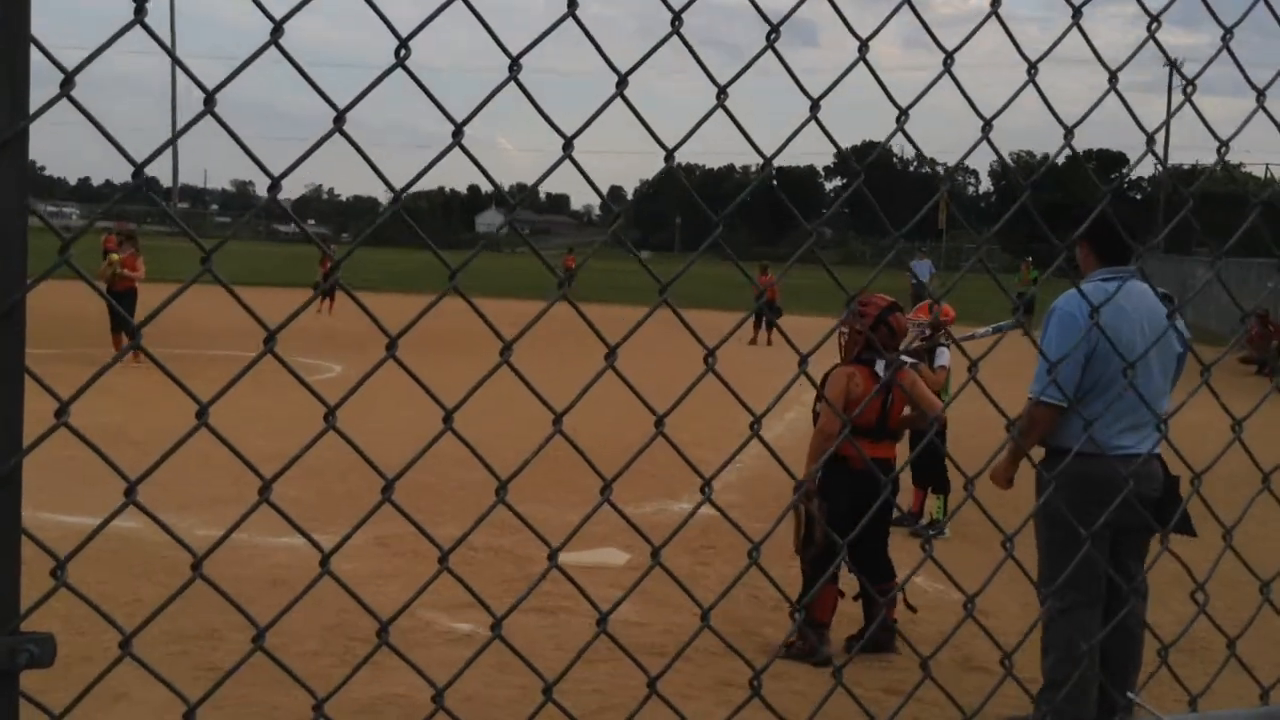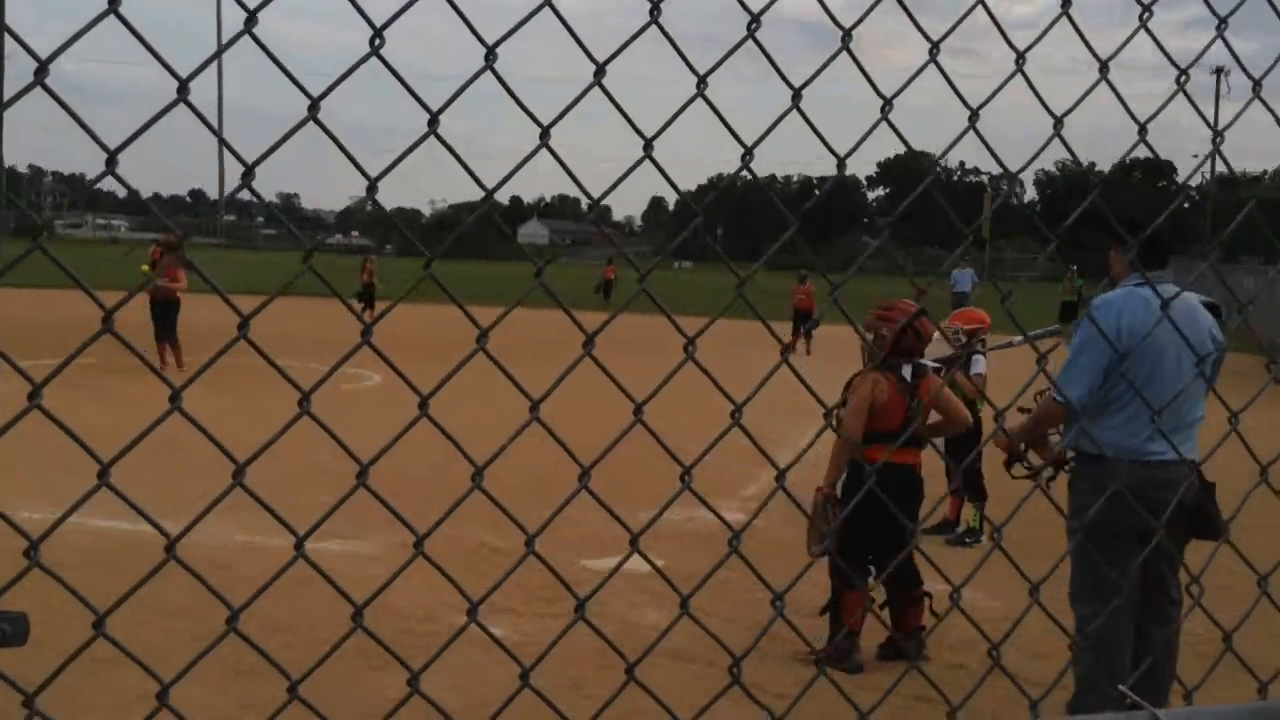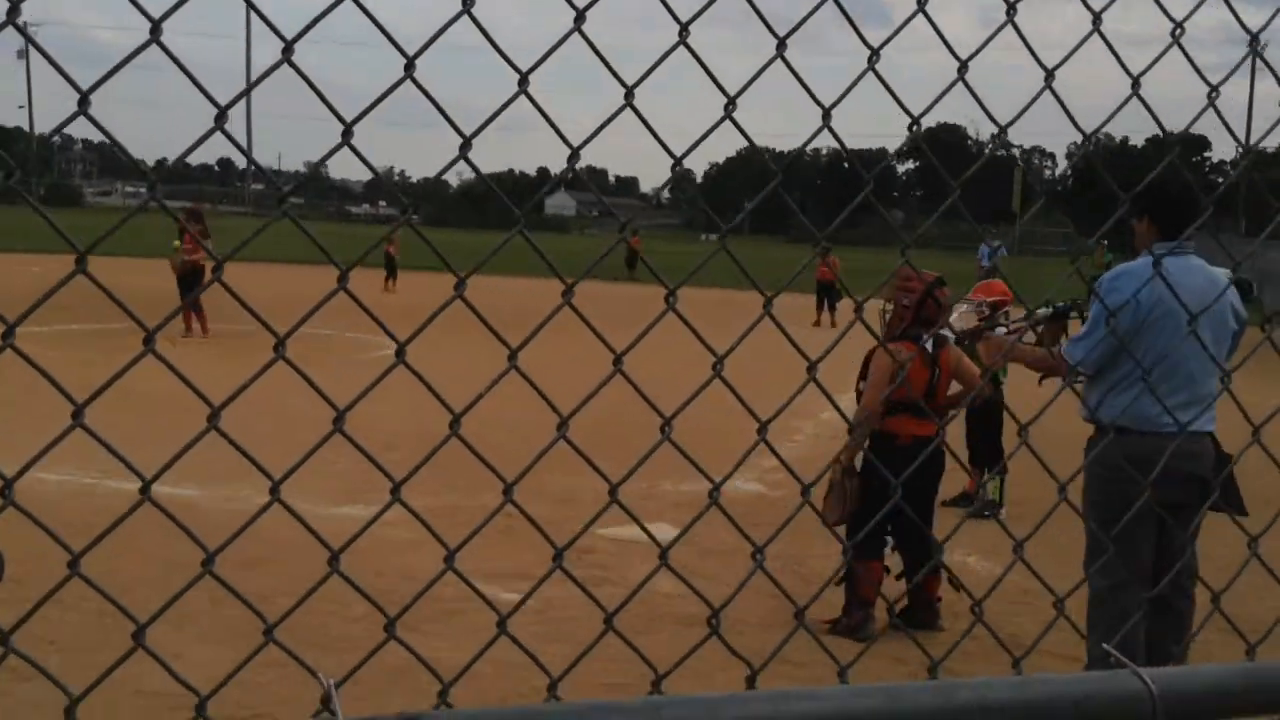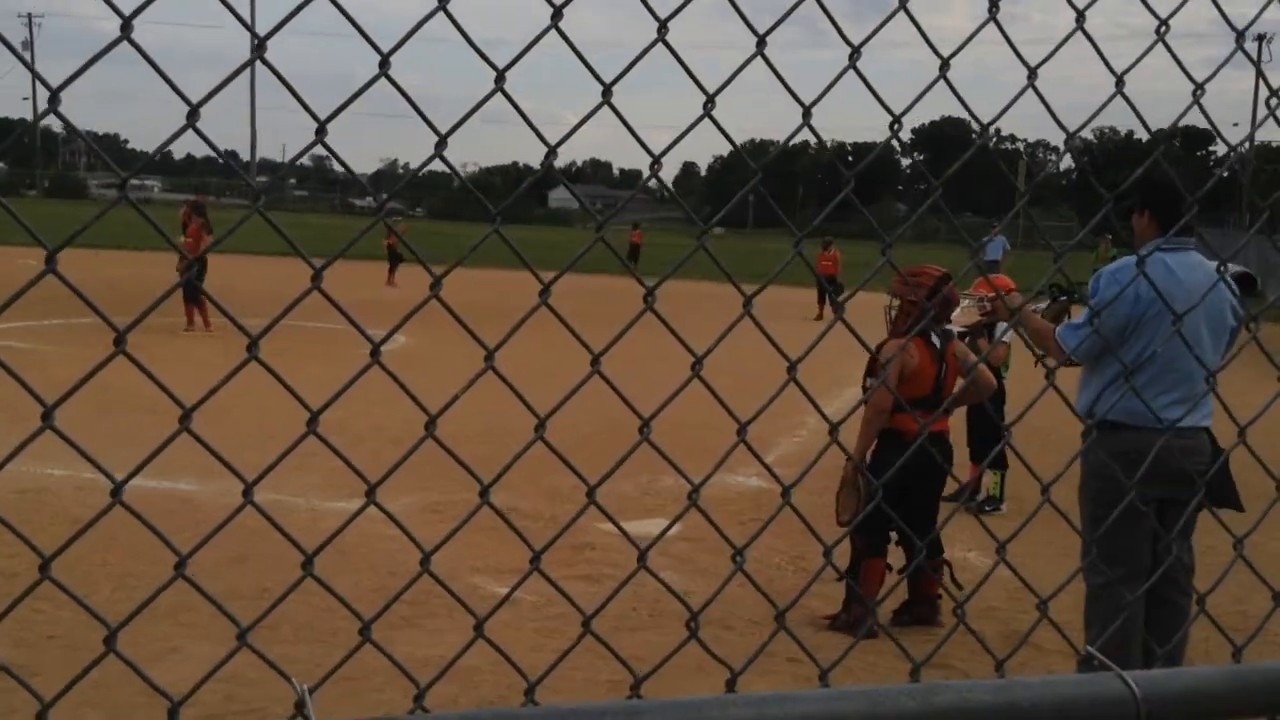
dt=0.2s
person 1, frame 1
left shoulder: (1077, 305)
right shoulder: (1165, 312)
left elbow: (1048, 403)
right elbow: (1160, 393)
left wrist: (1011, 459)
left hip: (1081, 472)
right hip: (1143, 472)
left knee: (1071, 600)
right knee: (1127, 595)
person 1, frame 2
left shoulder: (1108, 309)
right shoulder: (1202, 317)
left elbow: (1067, 401)
right elbow: (1193, 394)
left wrist: (1017, 436)
left hip: (1110, 477)
right hip: (1177, 478)
left knee: (1103, 608)
right knee: (1160, 604)
left ankle: (1099, 711)
right ankle: (1149, 710)
person 1, frame 3
left shoulder: (1126, 280)
right shoulder: (1224, 289)
left elbow: (1074, 362)
right elbow: (1214, 361)
left wrist: (1010, 349)
left hip: (1126, 448)
right hip: (1195, 450)
left knee: (1117, 578)
right knee: (1175, 578)
person 1, frame 4
left shoulder: (1125, 276)
right shoulder: (1221, 285)
left elbow: (1067, 349)
right elbow: (1209, 359)
left wrist: (1019, 310)
left hip: (1123, 445)
right hip: (1191, 447)
left knee: (1114, 576)
right knee: (1172, 575)
person 2, frame 1
left shoulder: (845, 374)
right shoulder: (903, 375)
left elbow: (827, 431)
right elbow: (937, 414)
left wrist: (807, 480)
left hip: (844, 474)
right hip: (883, 474)
left knee: (820, 554)
right knee: (873, 553)
left ankle: (814, 639)
right ankle: (882, 631)
person 2, frame 2
left shoulder: (869, 381)
right shoulder: (928, 380)
left elbow: (849, 438)
right elbow: (962, 420)
left wrist: (829, 484)
left hip: (869, 480)
right hip: (908, 479)
left knee: (849, 560)
right knee: (900, 559)
left ankle: (844, 646)
right ankle: (910, 637)
person 2, frame 3
left shoulder: (889, 352)
right shoulder: (947, 351)
left elbow: (870, 409)
right elbow: (982, 387)
left wrist: (846, 456)
left hip: (889, 451)
right hip: (929, 451)
left knee: (866, 531)
right knee: (917, 530)
left ankle: (859, 615)
right ankle: (925, 608)
person 2, frame 4
left shoulder: (897, 348)
right shoulder: (951, 347)
left elbow: (879, 406)
right elbow: (986, 384)
left wrist: (857, 454)
left hip: (898, 448)
right hip: (937, 448)
left knee: (871, 528)
right knee: (922, 527)
left ankle: (859, 612)
right ankle: (925, 604)
person 3, frame 1
left shoulder: (940, 351)
right shoulder: (921, 349)
left elbow: (936, 383)
left wrist: (918, 362)
left knee: (935, 467)
right knee: (918, 465)
left ankle: (939, 522)
right ankle: (915, 512)
person 3, frame 2
left shoulder: (977, 358)
right shoulder: (957, 357)
left elbow: (973, 391)
left wrist: (955, 370)
left hip: (969, 423)
left knee: (971, 475)
right knee: (954, 472)
left ankle: (975, 529)
right ankle: (952, 520)
person 3, frame 3
left shoulder: (999, 331)
right shoulder: (980, 330)
left elbow: (994, 364)
left wrist: (976, 342)
right wrist: (961, 342)
left hip: (990, 396)
left knee: (991, 447)
right knee: (974, 445)
left ankle: (995, 502)
right ankle: (972, 492)
person 3, frame 4
left shoulder: (1002, 326)
right shoulder: (982, 325)
left elbow: (996, 359)
left wrist: (978, 337)
right wrist: (964, 336)
left hip: (992, 391)
left knee: (993, 442)
right knee: (975, 441)
left ankle: (996, 497)
right ankle: (972, 488)
